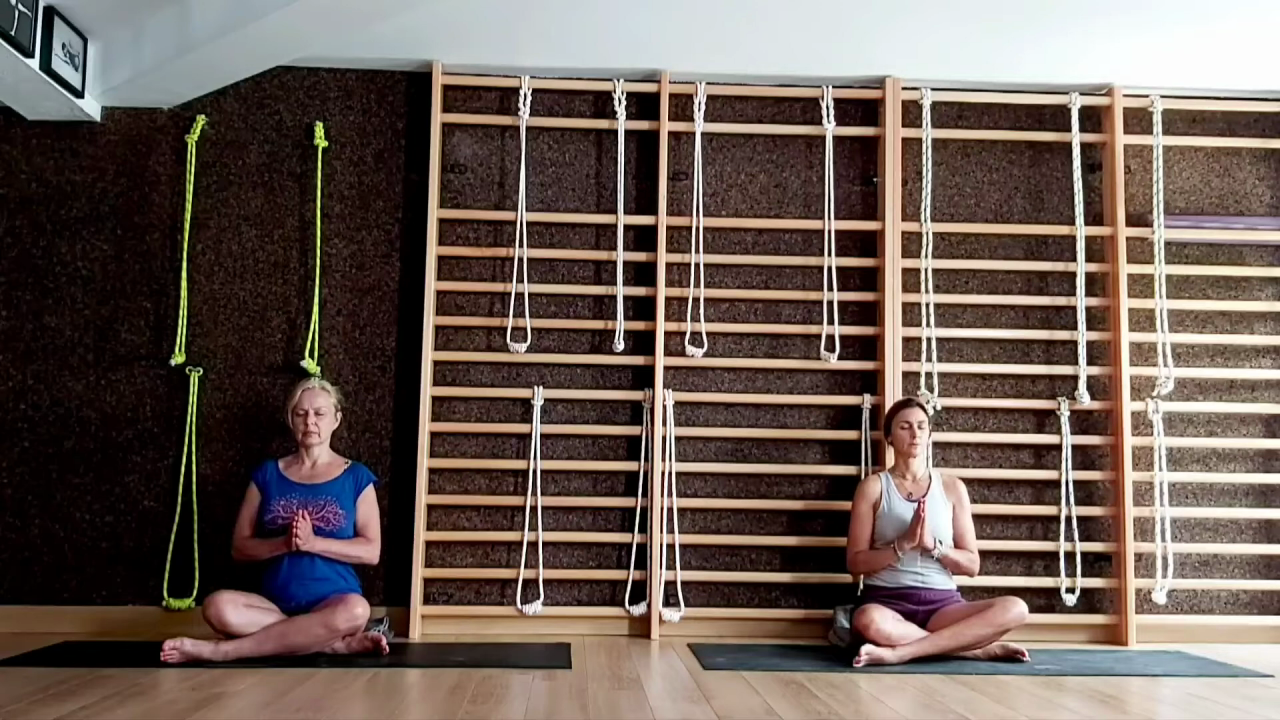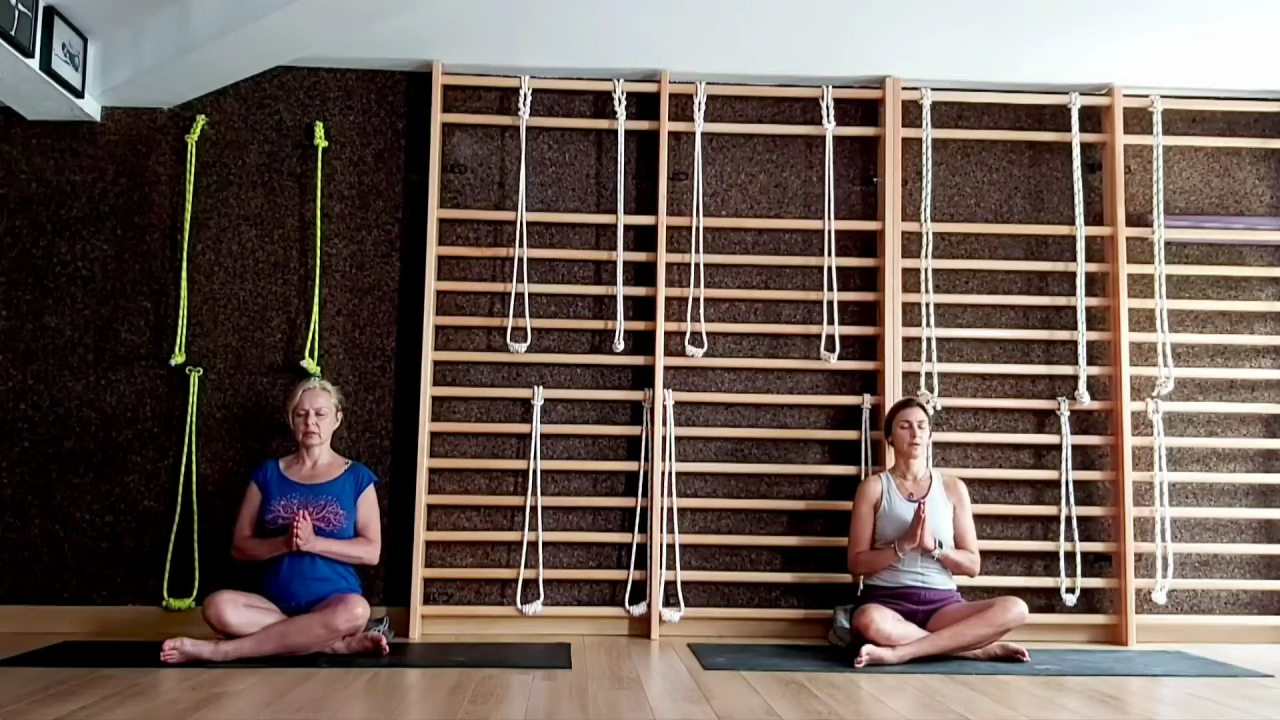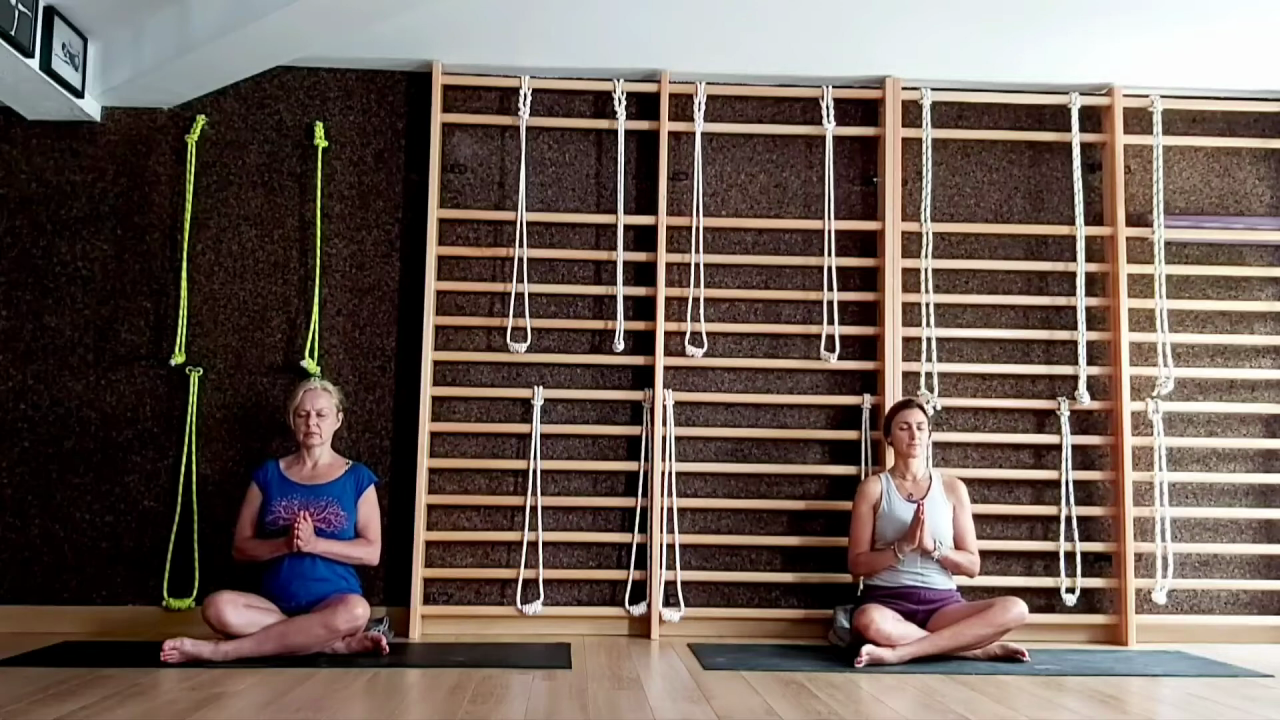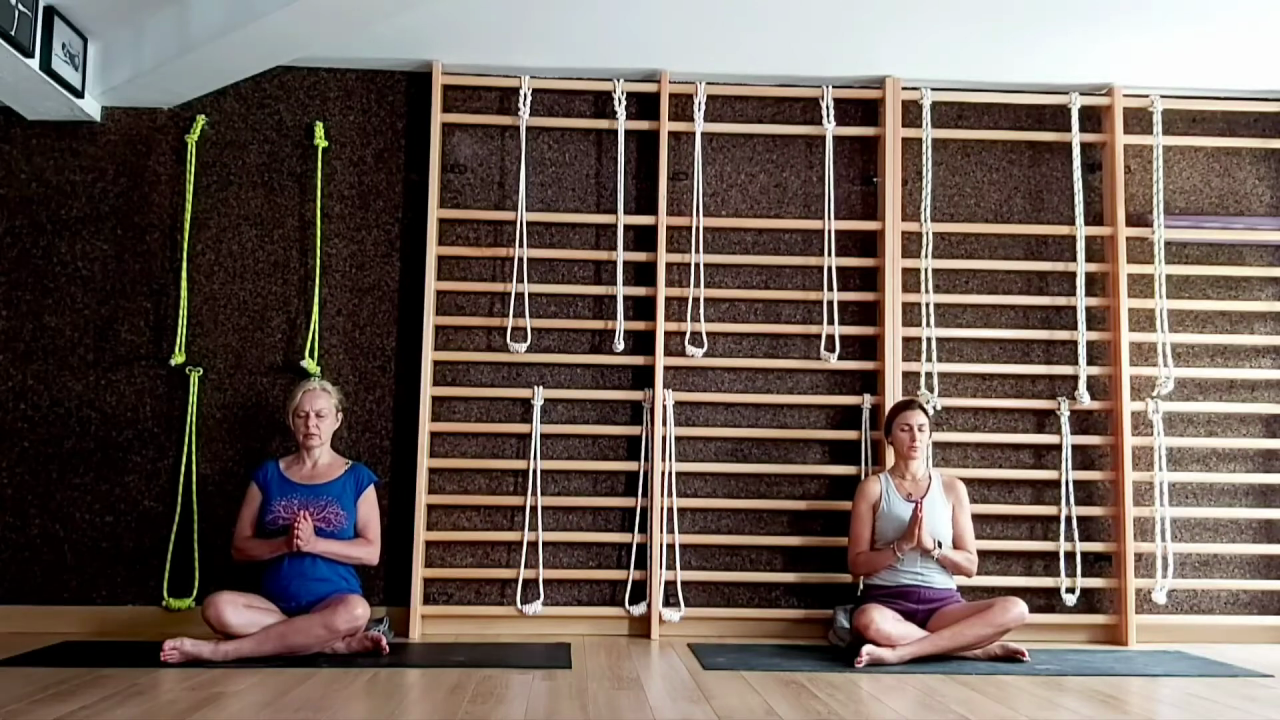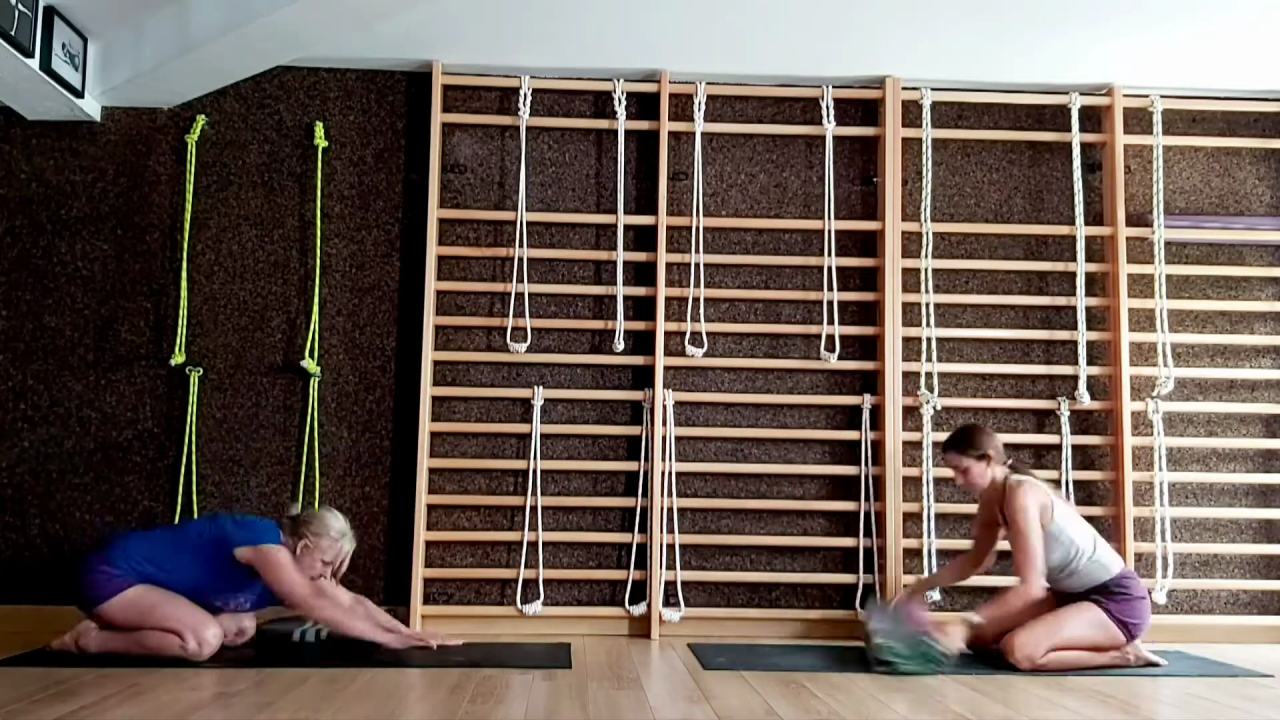
dt=0.4s
person 1, frame 1
left shoulder: (357, 477)
right shoulder: (267, 475)
left elbow: (371, 551)
right elbow: (240, 547)
left wrist: (313, 543)
right wrist: (284, 543)
left hip: (334, 601)
right hip: (274, 602)
left knee: (355, 610)
right knee: (218, 606)
left ankle: (223, 650)
right ankle: (335, 642)
person 1, frame 2
left shoulder: (357, 477)
right shoulder: (267, 474)
left elbow: (371, 551)
right elbow: (240, 547)
left wrist: (313, 542)
right wrist: (284, 543)
left hip: (334, 602)
right hip: (274, 602)
left knee: (355, 611)
right knee: (219, 606)
left ankle: (222, 650)
right ankle: (337, 643)
person 1, frame 3
left shoulder: (358, 478)
right shoulder: (268, 475)
left elbow: (371, 552)
right elbow: (241, 547)
left wrist: (315, 544)
right wrist: (284, 544)
left hip: (334, 602)
right hip: (274, 603)
left knee: (355, 611)
right knee: (218, 607)
left ankle: (222, 650)
right ankle: (337, 642)
person 1, frame 4
left shoulder: (357, 478)
right shoulder: (268, 475)
left elbow: (371, 551)
right elbow: (240, 547)
left wrist: (313, 543)
right wrist: (285, 543)
left hip: (332, 602)
right hip: (274, 604)
left knee: (355, 611)
right knee: (218, 607)
left ankle: (219, 651)
right ankle: (338, 642)
person 1, frame 5
left shoulder: (278, 553)
right shoulder: (264, 544)
left elbow: (348, 601)
right elbow: (317, 606)
left wrist: (409, 634)
right wrist: (394, 639)
left hip: (135, 576)
right hip: (109, 578)
left knee: (241, 630)
right knee: (202, 639)
left ankle: (115, 626)
right ankle: (92, 639)
person 2, frame 1
left shoulder: (952, 487)
right shoulder: (873, 486)
left elbow: (972, 565)
right elbow: (855, 562)
left wrist: (932, 545)
right wrist: (903, 544)
left hip: (942, 602)
right hip: (886, 600)
left knee: (1015, 609)
right knee: (870, 622)
left ankle: (900, 652)
right ankle: (980, 648)
person 2, frame 2
left shoulder: (953, 488)
right shoulder: (873, 487)
left elbow: (972, 565)
right elbow: (856, 563)
left wrist: (933, 546)
right wrist: (904, 545)
left hip: (941, 602)
right hip: (886, 599)
left knee: (1014, 609)
right knee: (870, 622)
left ankle: (899, 652)
right ankle: (979, 648)
person 2, frame 3
left shoulder: (952, 488)
right shoulder: (873, 488)
left elbow: (972, 566)
right elbow: (856, 564)
left wrist: (932, 547)
right wrist: (903, 546)
left hip: (941, 602)
right hip: (887, 600)
left knee: (1015, 608)
right knee: (870, 622)
left ankle: (900, 652)
right ankle: (980, 649)
person 2, frame 4
left shoulder: (952, 488)
right shoulder: (872, 488)
left elbow: (970, 565)
right elbow: (857, 563)
left wrist: (932, 546)
right wrist: (904, 545)
left hip: (942, 602)
right hip: (887, 601)
left knee: (1015, 608)
right knee: (870, 622)
left ankle: (897, 653)
right ankle: (982, 649)
person 2, frame 5
left shoulder: (1018, 495)
right shoulder: (992, 497)
left elbow: (1030, 586)
right elbow: (978, 559)
left wrist: (968, 627)
right wrist: (921, 585)
left hip: (1115, 599)
left knee: (1019, 651)
right knee: (989, 637)
left ankle: (1120, 654)
